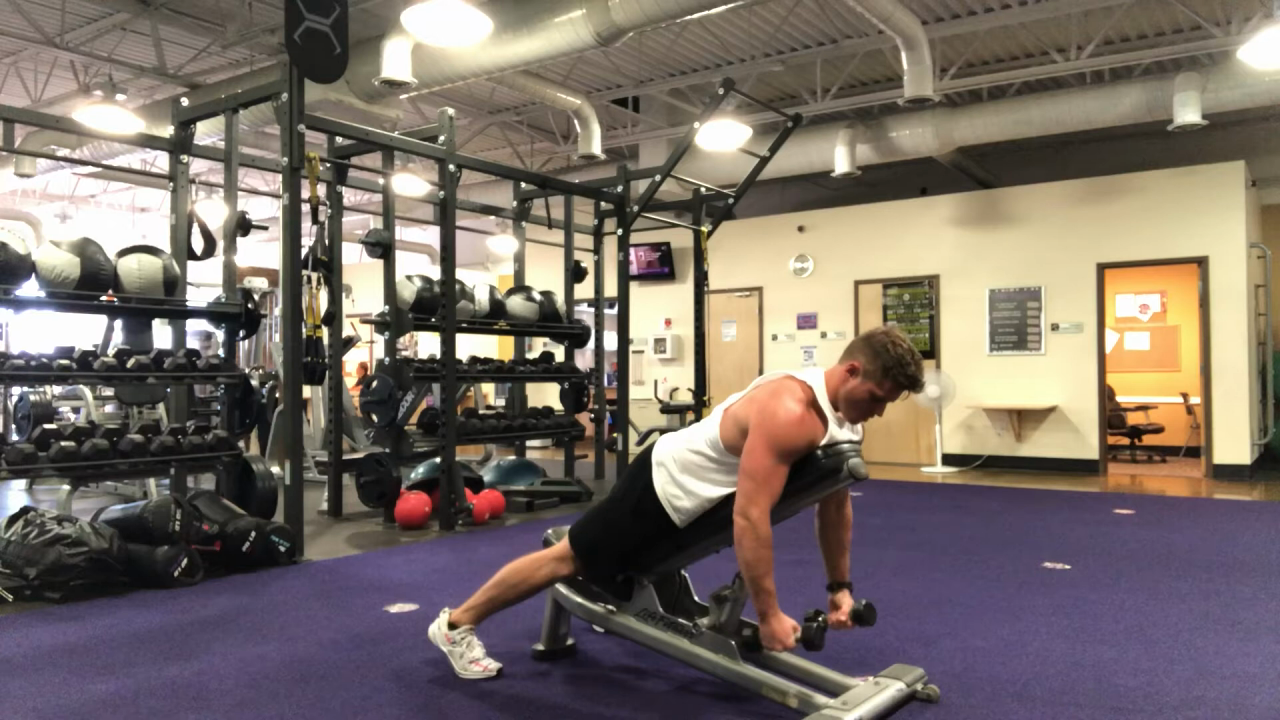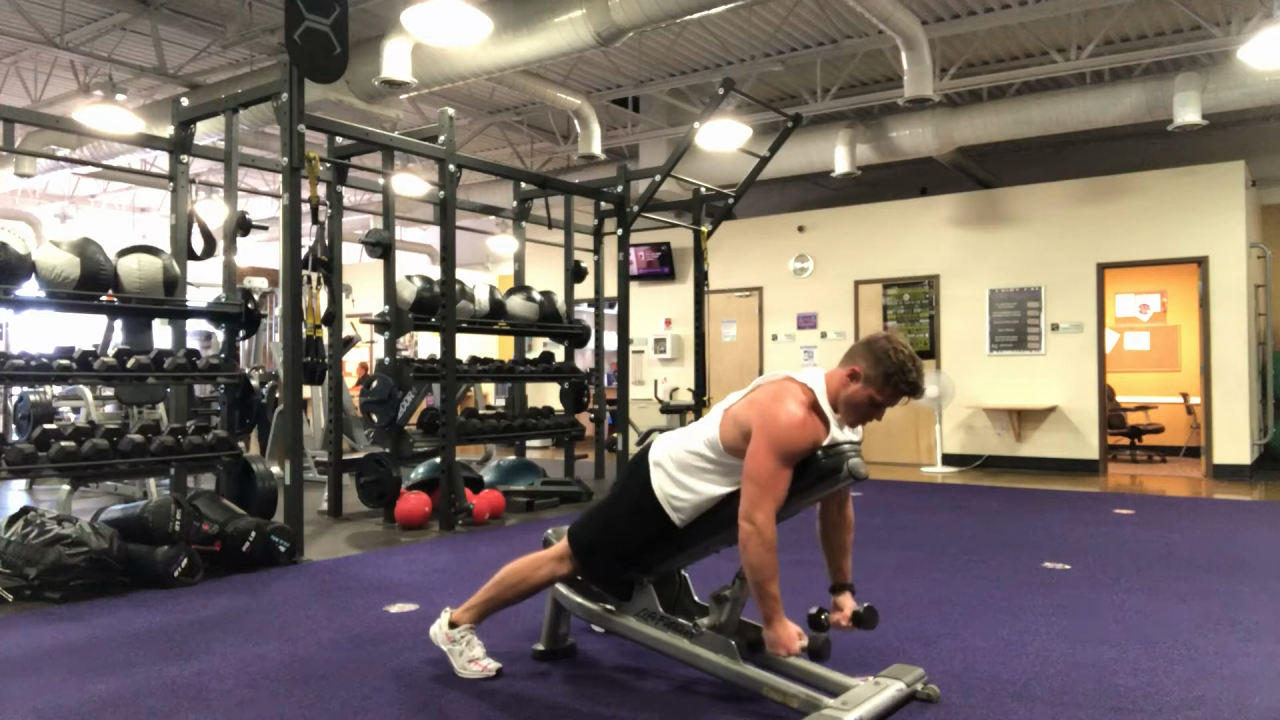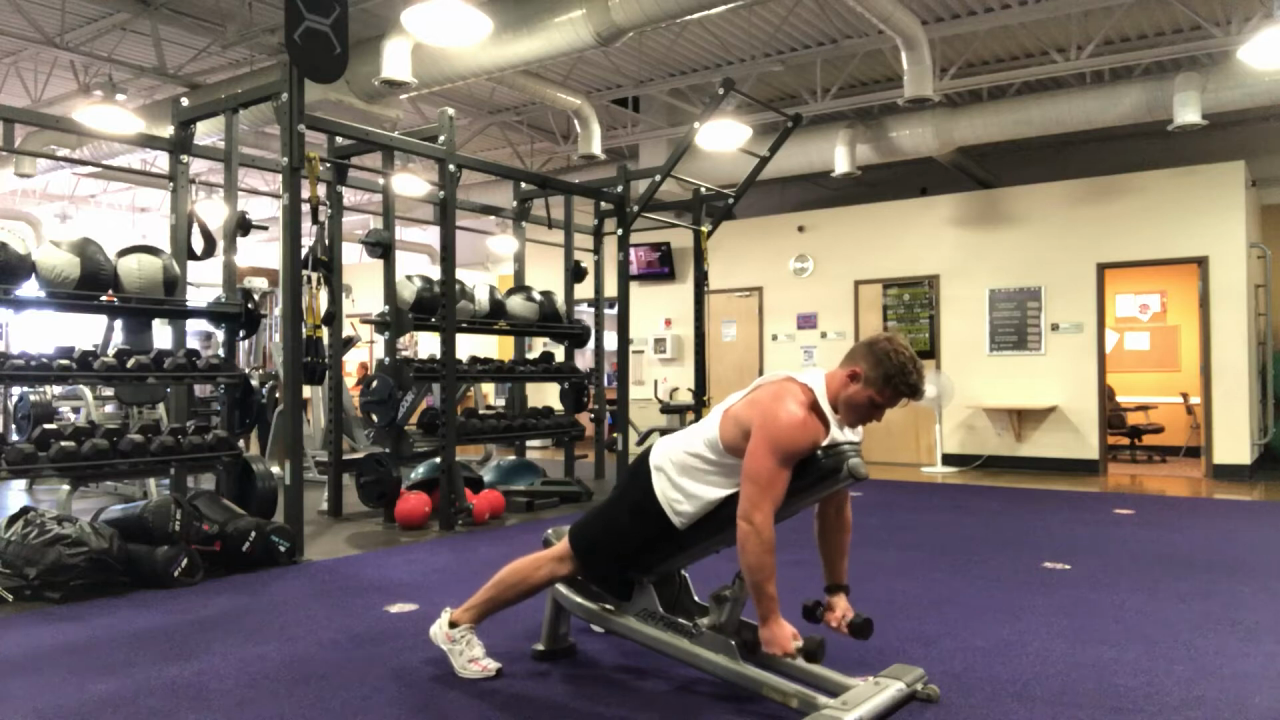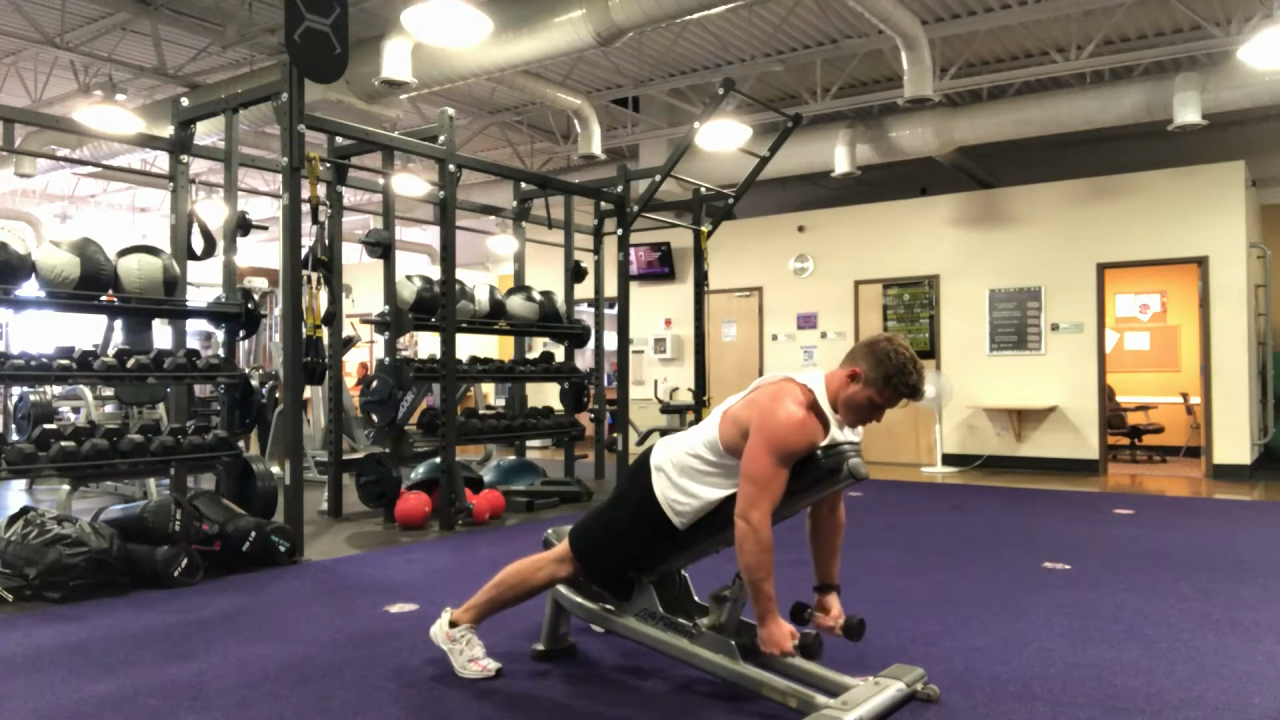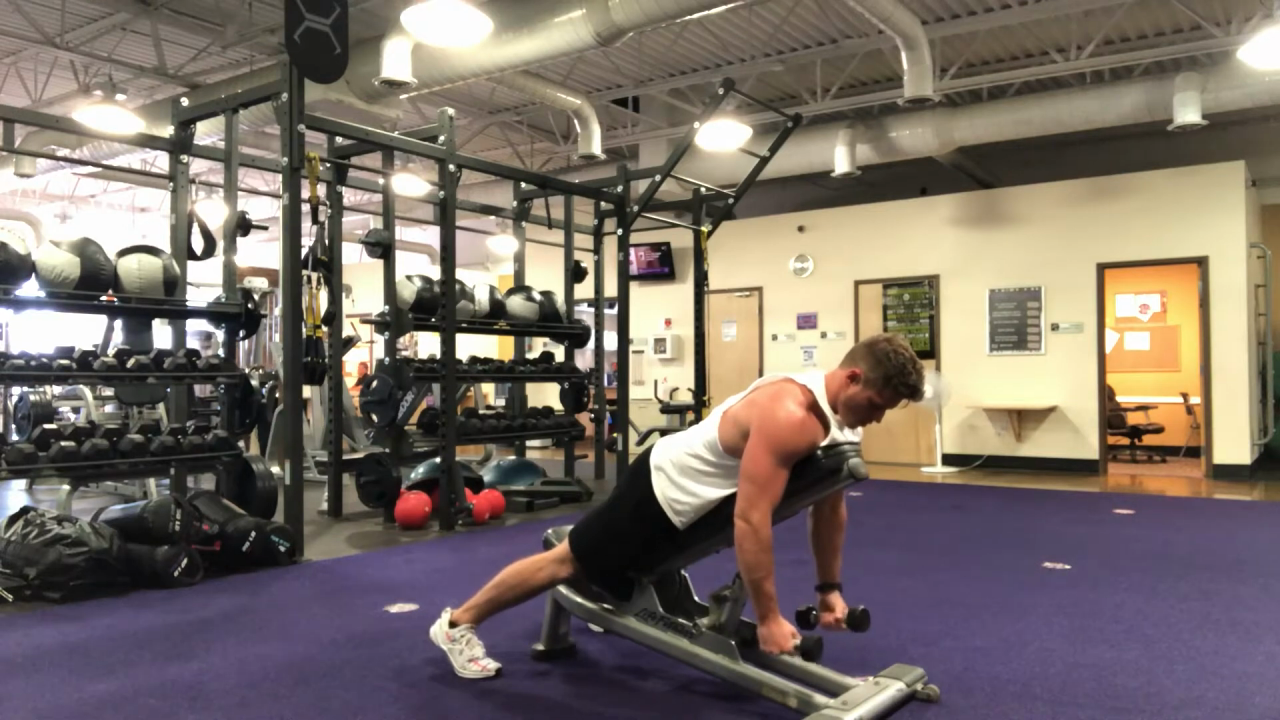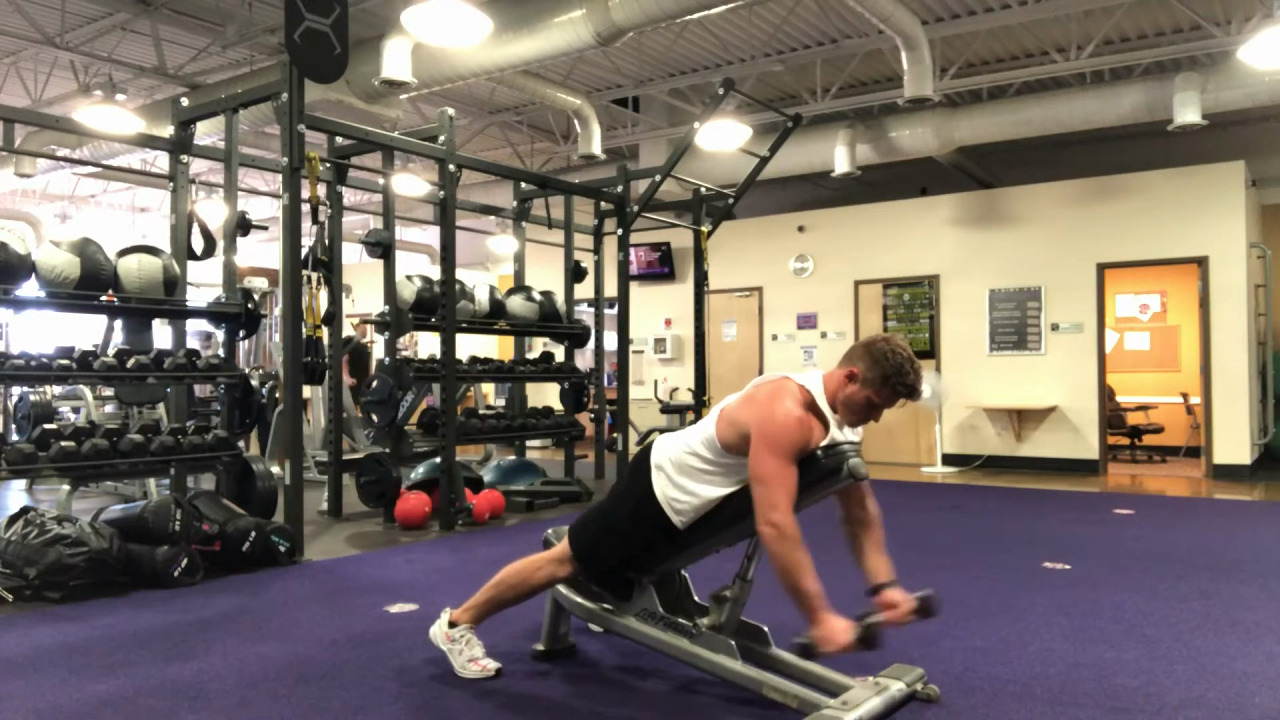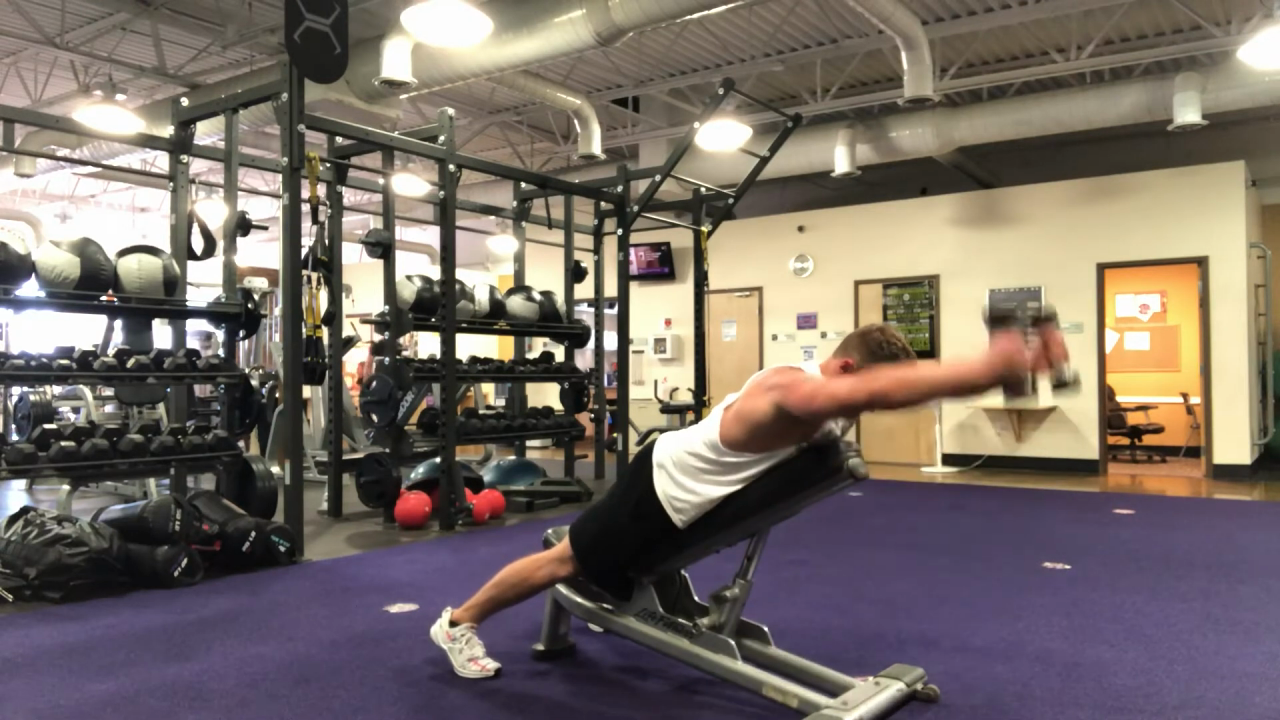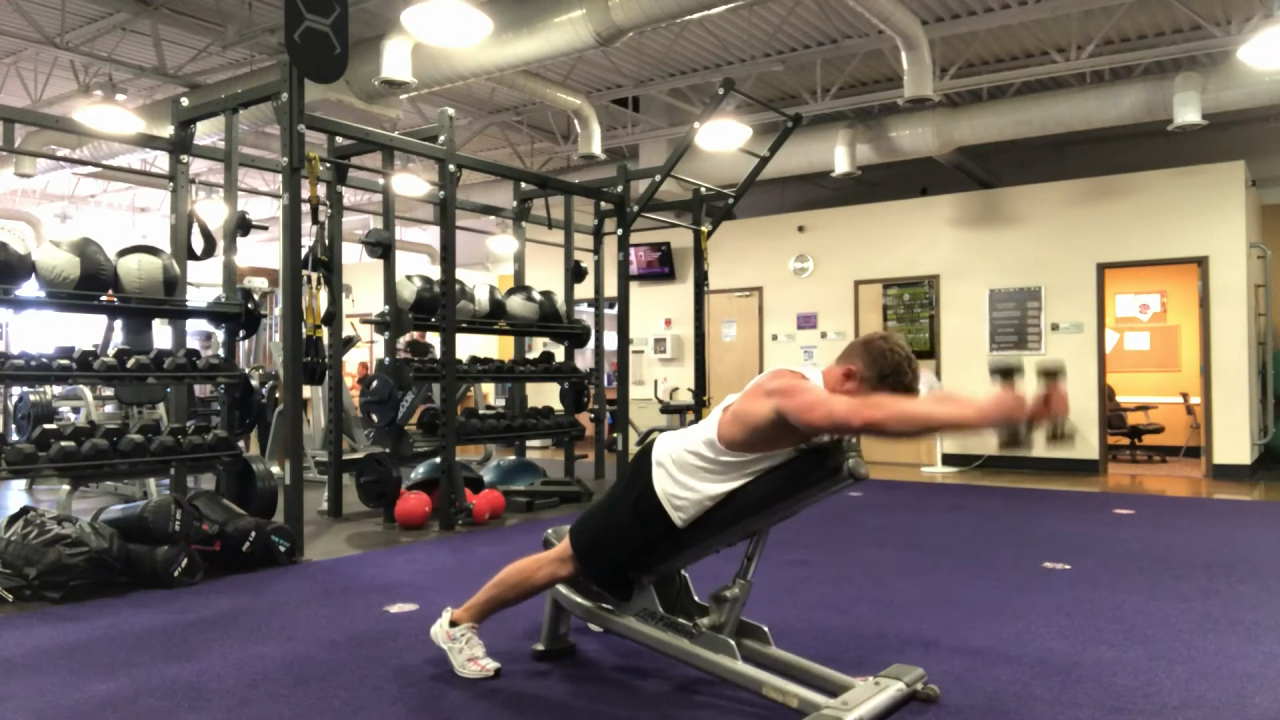
dt=0.5s
person 1, frame 1
left shoulder: (844, 415)
right shoulder: (790, 413)
left elbow: (835, 506)
right elbow: (749, 517)
left wrist: (840, 586)
right wrist: (769, 615)
left hip: (693, 493)
right hip: (665, 487)
right knee: (572, 557)
right ankle: (457, 625)
person 1, frame 2
left shoulder: (843, 414)
right shoulder: (791, 417)
left elbow: (836, 507)
right elbow: (755, 521)
left wrist: (842, 588)
right wrist: (774, 621)
left hip: (693, 493)
right hip: (662, 487)
right knee: (570, 557)
right ankle: (458, 624)
person 1, frame 3
left shoulder: (843, 416)
right shoulder: (791, 416)
left elbow: (835, 509)
right elbow: (753, 521)
left wrist: (838, 590)
right wrist: (770, 620)
left hip: (694, 496)
right hip: (665, 489)
right knee: (569, 557)
right ankle: (458, 624)
person 1, frame 4
left shoulder: (841, 414)
right shoulder: (789, 415)
left elbow: (828, 508)
right elbow: (750, 519)
left wrist: (827, 589)
right wrist: (768, 619)
left hip: (692, 500)
right hip: (664, 492)
right knee: (570, 559)
right ankle: (458, 623)
person 1, frame 5
left shoulder: (840, 414)
right shoulder: (790, 416)
left elbow: (829, 507)
right elbow: (751, 519)
left wrist: (829, 587)
right wrist: (768, 618)
left hip: (690, 500)
right hip: (663, 492)
right knee: (568, 561)
right ankle: (458, 624)
person 1, frame 6
left shoulder: (841, 412)
right shoulder: (786, 414)
left elbow: (859, 504)
right elbow: (774, 522)
left wrist: (883, 584)
right wrist: (819, 617)
left hip: (693, 505)
right hip: (661, 492)
right knee: (568, 561)
right ankle: (457, 623)
person 1, frame 7
left shoulder: (834, 394)
right shoulder: (793, 392)
left elbow: (922, 383)
right elbow: (875, 387)
left wrist: (1018, 360)
right wrist: (992, 364)
left hip: (696, 499)
right hip: (664, 489)
left knee: (614, 567)
right knee: (568, 561)
right ankle: (459, 624)
person 1, frame 8
left shoulder: (837, 401)
right shoulder: (792, 394)
left elbow: (921, 406)
right elbow: (875, 416)
left wrist: (1025, 407)
right wrist: (991, 411)
left hip: (696, 501)
right hip: (662, 488)
left knee: (607, 560)
right knee: (570, 560)
right ankle: (459, 623)
